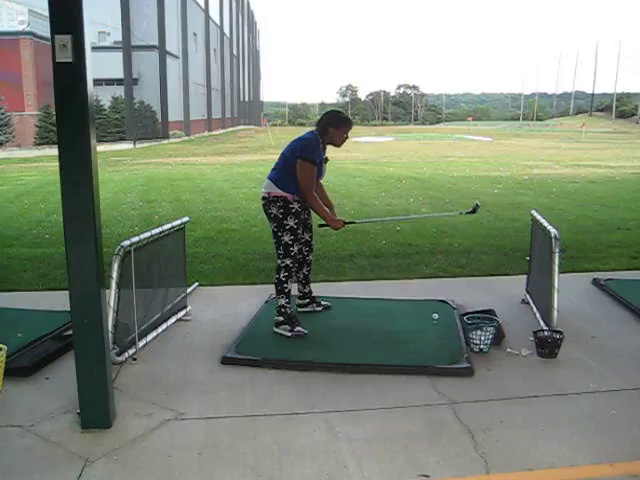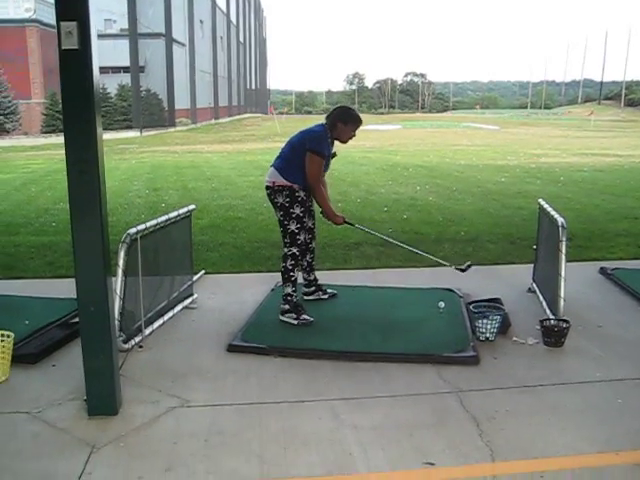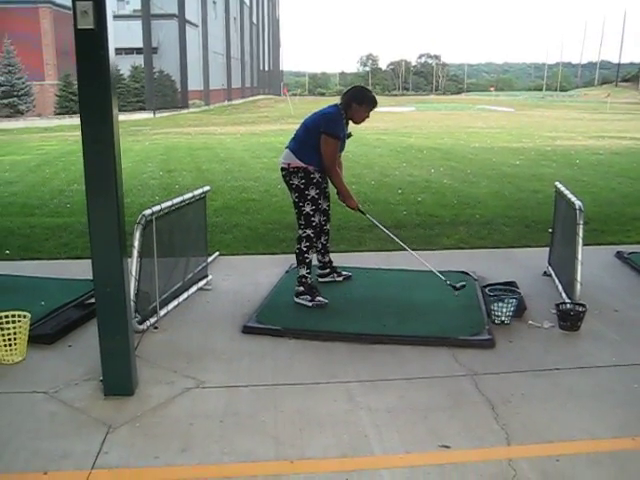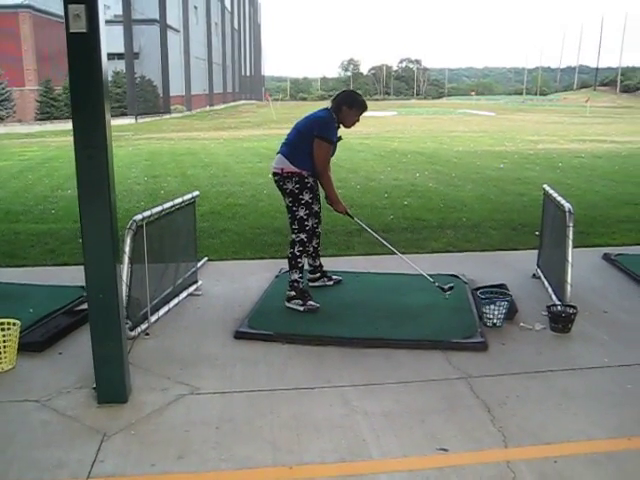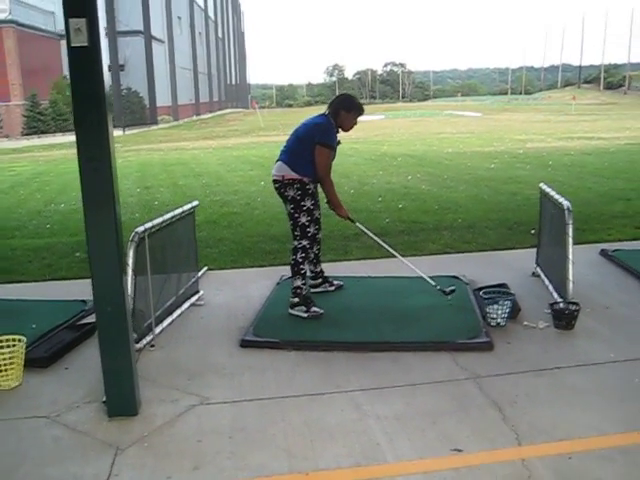
dt=0.5s
person 1, frame 1
left shoulder: (318, 145)
right shoulder: (309, 146)
left elbow: (315, 185)
right elbow: (308, 191)
left wrist: (331, 208)
right wrist: (329, 219)
left hip: (295, 200)
right hip: (279, 200)
left knee: (305, 250)
right knee: (288, 255)
left ankle: (305, 299)
right ankle: (282, 318)
person 1, frame 2
left shoulder: (325, 138)
right shoulder: (318, 139)
left elbow: (319, 179)
right elbow: (314, 184)
left wrist: (327, 207)
right wrist: (331, 214)
left hip: (297, 187)
right hip: (282, 188)
left knee: (307, 237)
right knee: (294, 243)
left ankle: (311, 287)
right ankle: (288, 305)
person 1, frame 3
left shoulder: (338, 117)
right shoulder: (333, 120)
left elbow: (336, 160)
right elbow: (330, 166)
left wrist: (341, 190)
right wrist: (347, 196)
left hip: (312, 169)
right hip: (298, 170)
left knee: (322, 219)
right knee: (309, 225)
left ankle: (326, 269)
right ankle: (303, 287)
person 1, frame 4
left shoulder: (327, 120)
right shoulder: (325, 124)
left elbow: (322, 166)
right elbow: (322, 169)
left wrist: (330, 195)
right wrist: (336, 201)
left hip: (301, 173)
right hip: (290, 174)
left knee: (313, 223)
right knee: (302, 229)
left ankle: (316, 273)
right ankle: (295, 292)
person 1, frame 5
left shoulder: (323, 124)
right shoulder: (325, 129)
left elbow: (319, 172)
right elbow: (324, 175)
left wrist: (331, 200)
right wrist: (338, 205)
left hip: (300, 180)
right hip: (292, 181)
left knee: (313, 230)
right knee: (303, 236)
left ankle: (317, 279)
right ankle: (298, 298)
